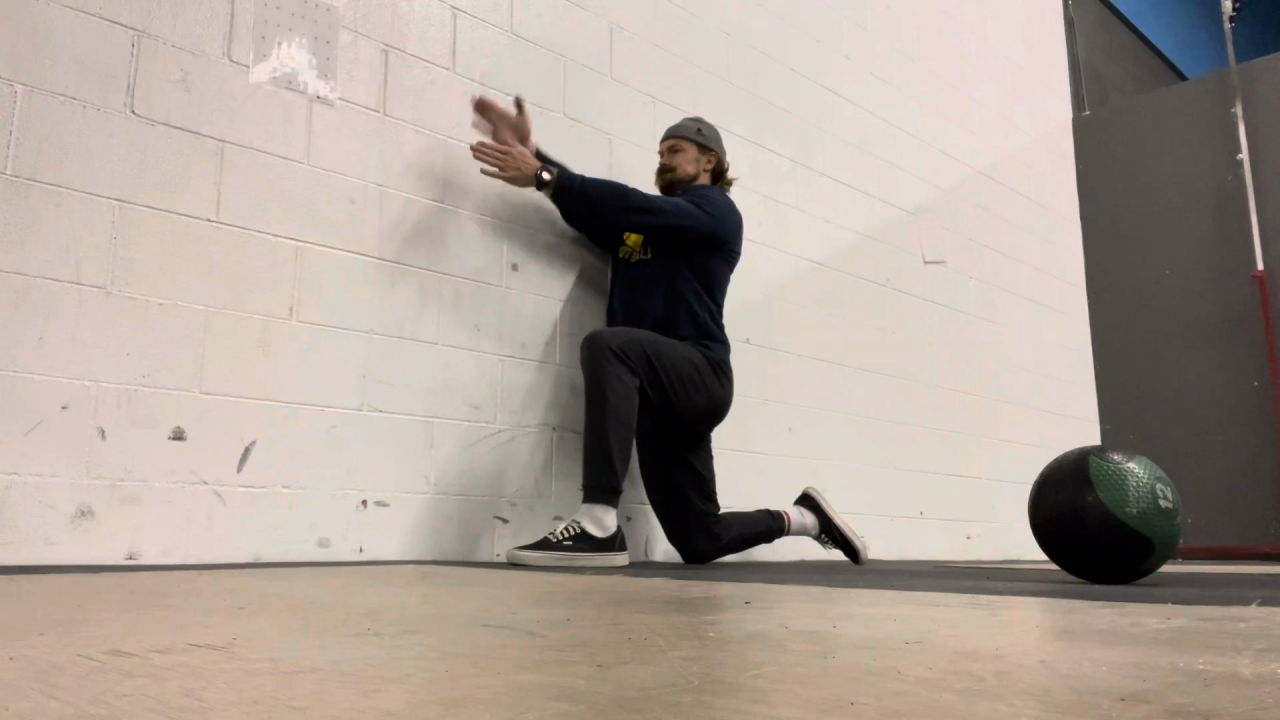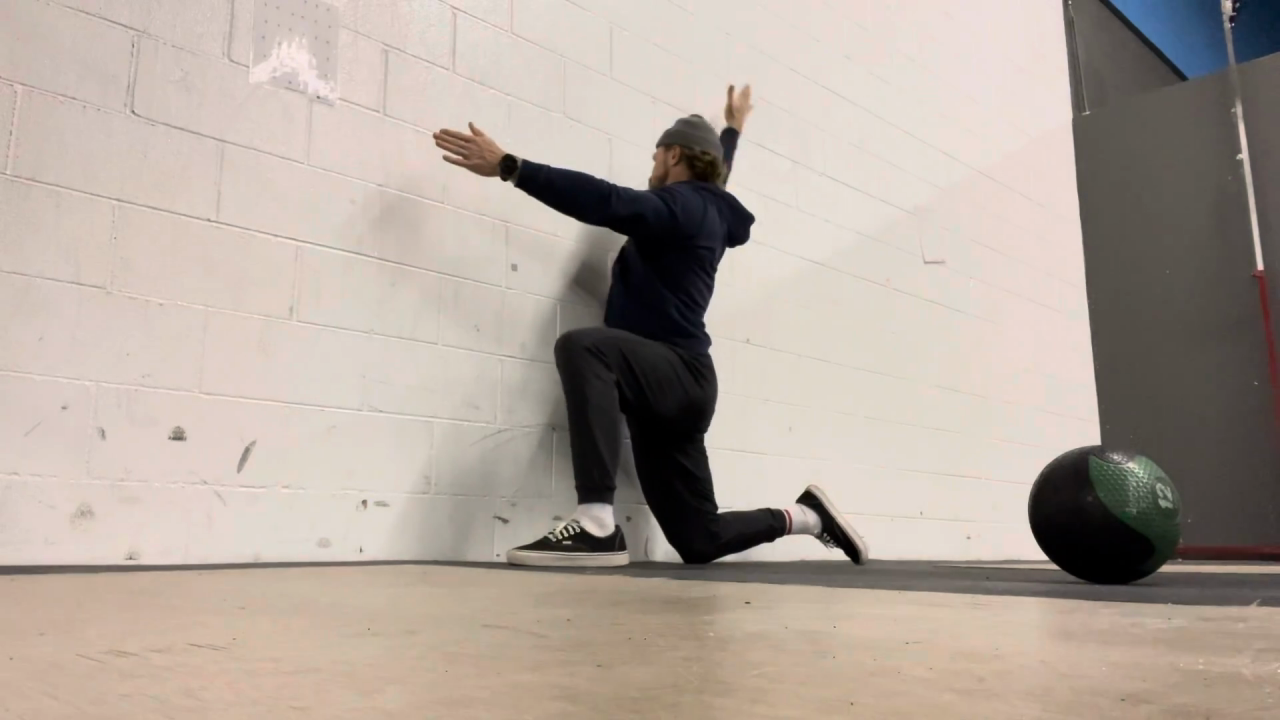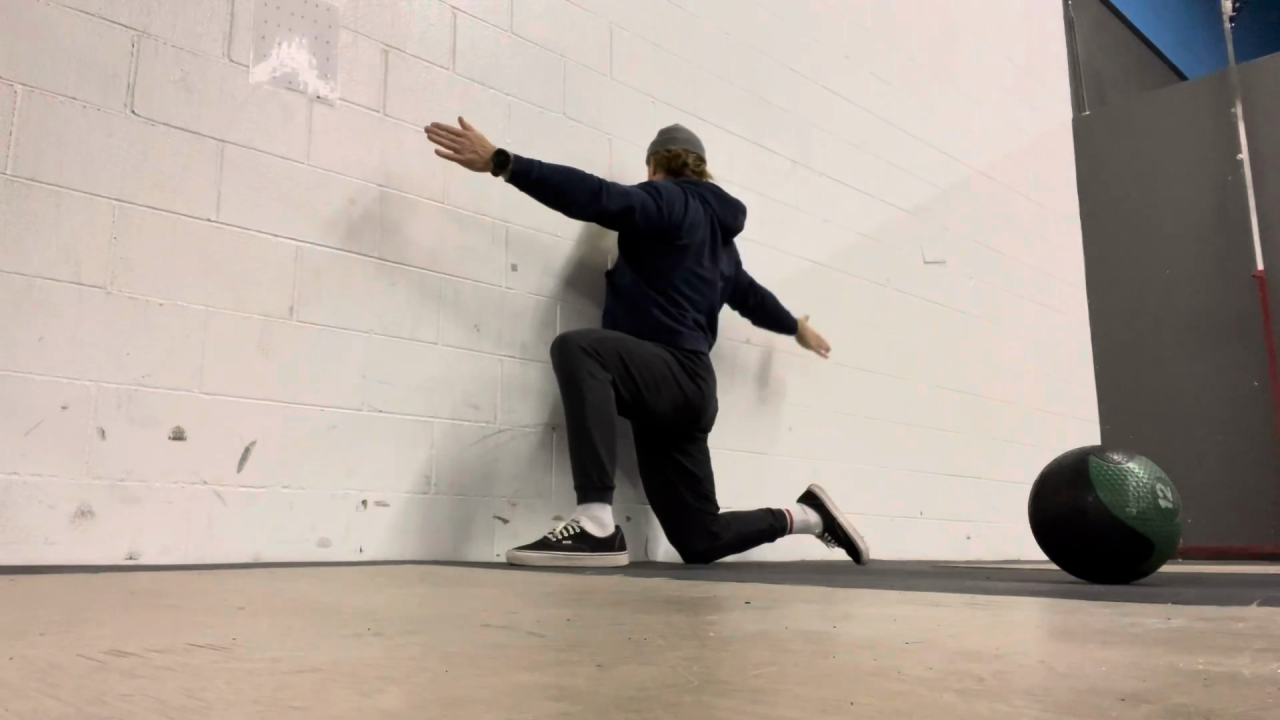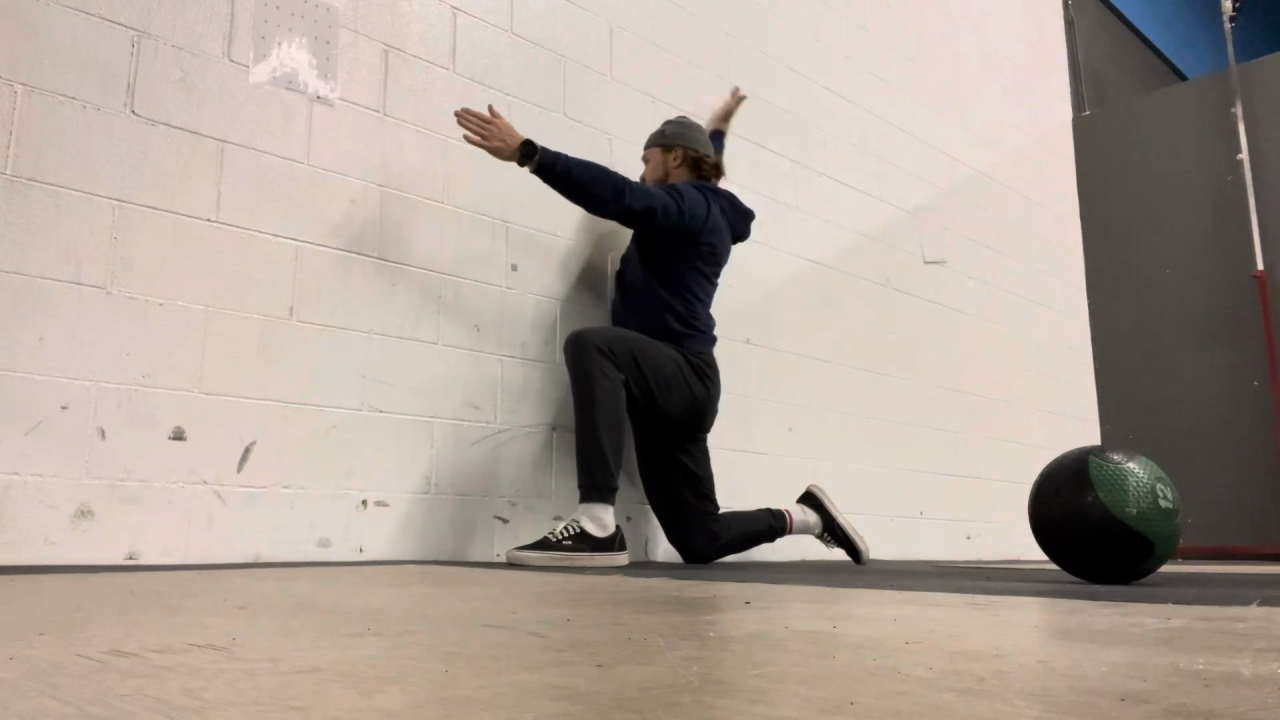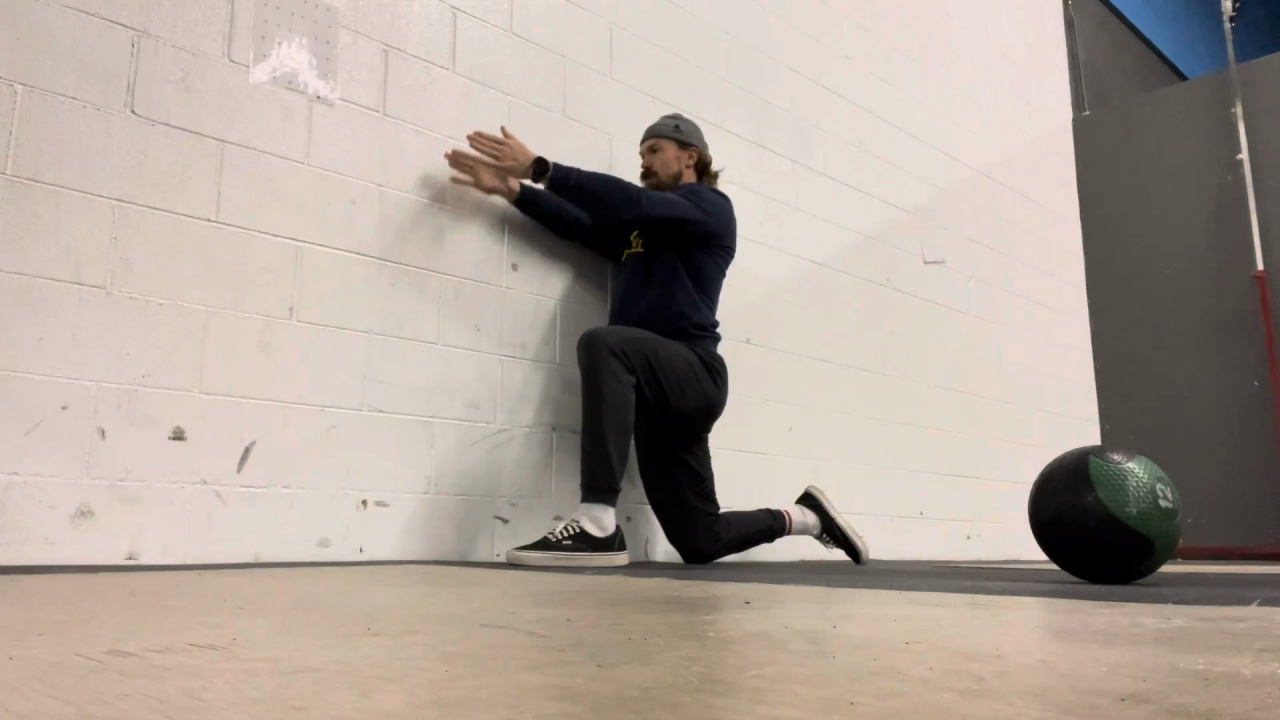
dt=1s
person 1, frame 1
left shoulder: (716, 213)
right shoulder: (641, 227)
left elbow: (634, 206)
right elbow: (595, 213)
left wrist: (543, 174)
right wrist: (530, 156)
left hip: (698, 377)
right hip: (661, 391)
left knee: (606, 345)
right knee: (701, 543)
left ankle: (599, 526)
right ankle: (805, 518)
person 1, frame 2
left shoulder: (684, 206)
right shoulder: (703, 205)
left elbow: (605, 203)
right elbow: (712, 172)
left wrist: (508, 166)
right wrist: (731, 130)
left hip: (679, 378)
right hip: (673, 385)
right knee: (699, 540)
left ankle: (597, 525)
right ankle: (806, 516)
person 1, frame 3
left shoulder: (669, 201)
right shoulder: (716, 229)
left elbow: (596, 197)
right elbow: (749, 293)
left wrist: (500, 162)
right wrist: (795, 327)
left hip: (675, 377)
right hip: (685, 387)
right knee: (701, 542)
left ankle: (596, 527)
right ankle: (807, 516)
person 1, frame 4
left shoulder: (689, 207)
right shoulder: (705, 211)
left elbow: (617, 196)
left wrist: (525, 151)
right wrist: (714, 131)
left hip: (683, 379)
right hip: (678, 388)
right knee: (700, 542)
left ankle: (597, 527)
right ankle: (807, 517)
person 1, frame 5
left shoulder: (709, 207)
right shoulder: (642, 226)
left elbow: (630, 202)
right elbow: (586, 222)
left wrist: (537, 167)
right wrist: (511, 188)
left hip: (692, 375)
right hip: (662, 394)
left knee: (603, 343)
right knee: (701, 542)
left ankle: (597, 527)
right ankle: (806, 517)
